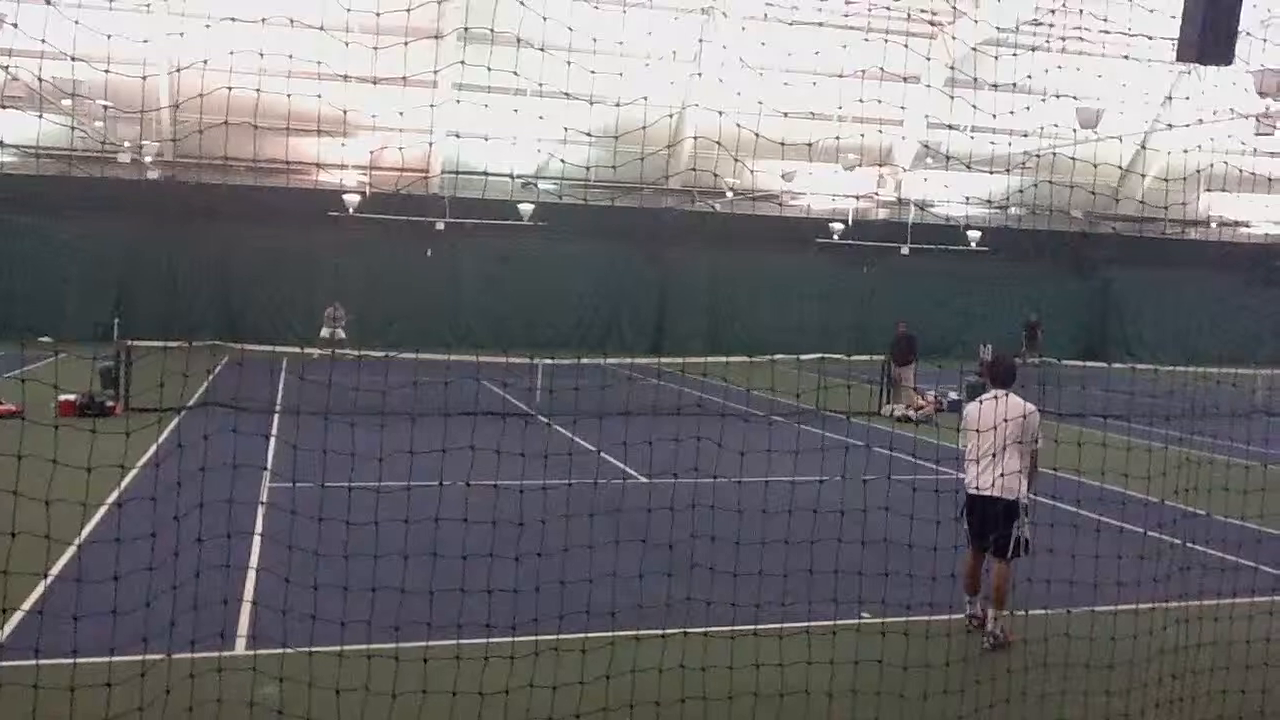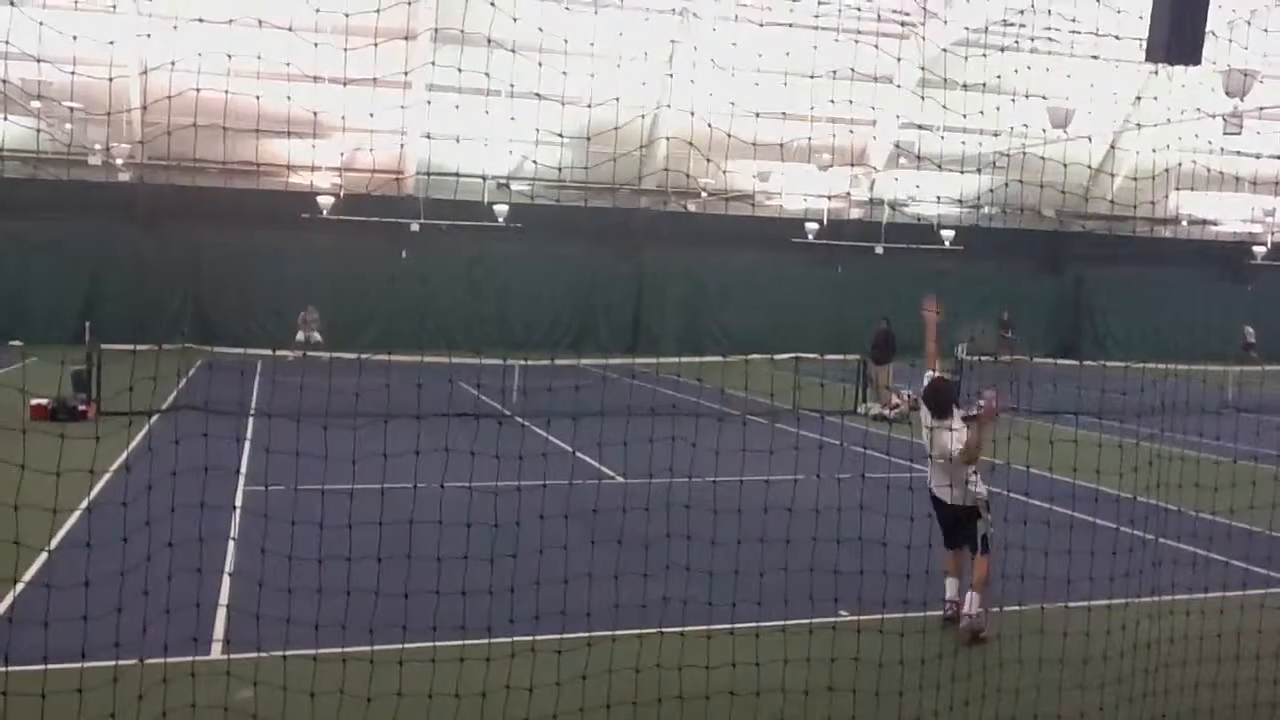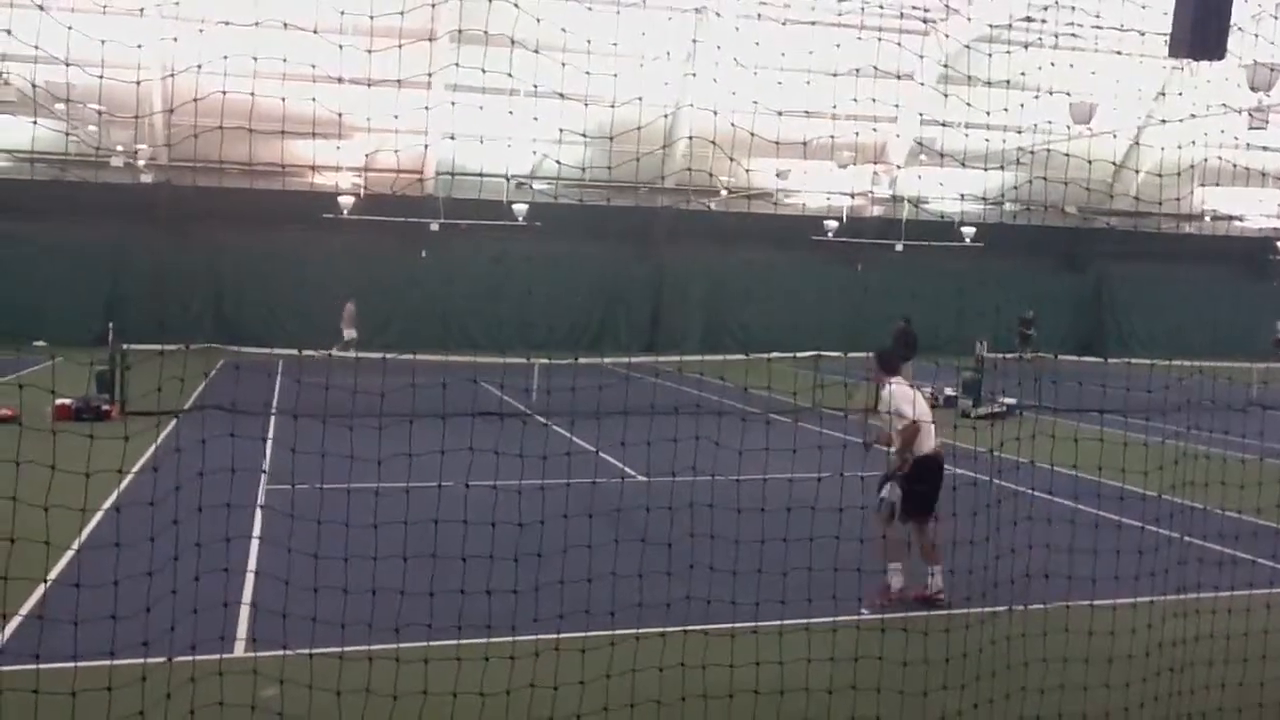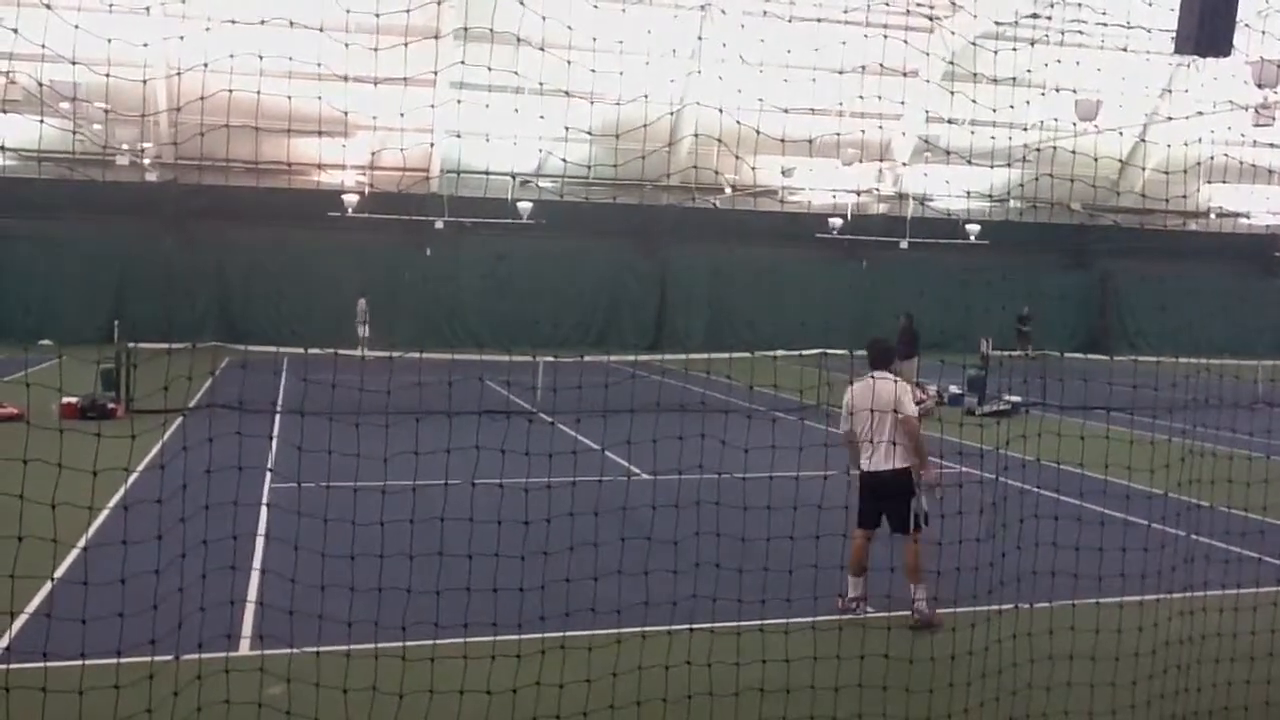
dt=1s
person 1, frame 1
left shoulder: (971, 409)
right shoulder: (1028, 411)
right elbow: (1032, 461)
right wrist: (1023, 490)
left hip: (975, 491)
right hip: (1008, 495)
left knee: (975, 553)
right knee: (1002, 561)
left ankle: (973, 612)
right ankle: (994, 628)
person 1, frame 2
left shoulder: (927, 407)
right shoulder: (952, 433)
left elbow: (932, 361)
right elbow: (968, 458)
left wrist: (930, 320)
right wrist: (982, 423)
left hip: (940, 494)
right hip: (967, 499)
left knee: (954, 549)
right knee: (980, 556)
left ankle: (951, 604)
right ankle: (971, 616)
person 1, frame 3
left shoulder: (890, 391)
right shoulder: (906, 389)
left elbow: (912, 426)
left wrist: (899, 457)
right wrist: (877, 438)
left hip: (916, 463)
right hip: (933, 461)
left knee: (888, 520)
right knee: (922, 524)
left ankle: (895, 585)
right ankle: (936, 588)
person 1, frame 4
left shoulder: (852, 391)
right shoulder: (900, 387)
left elbow: (849, 438)
right elbow: (911, 430)
right wrist: (924, 466)
left hip: (869, 472)
right hip: (900, 472)
left knee: (863, 533)
right knee: (911, 537)
left ankle: (854, 597)
right ankle: (920, 606)
